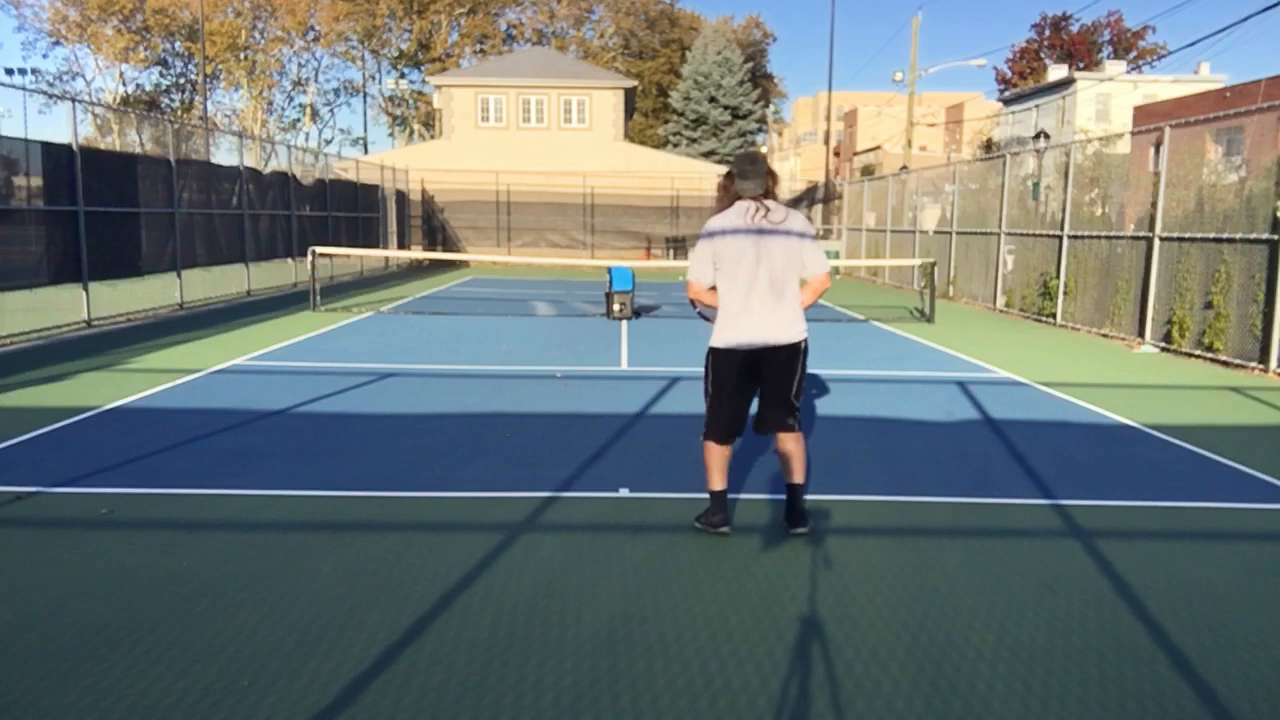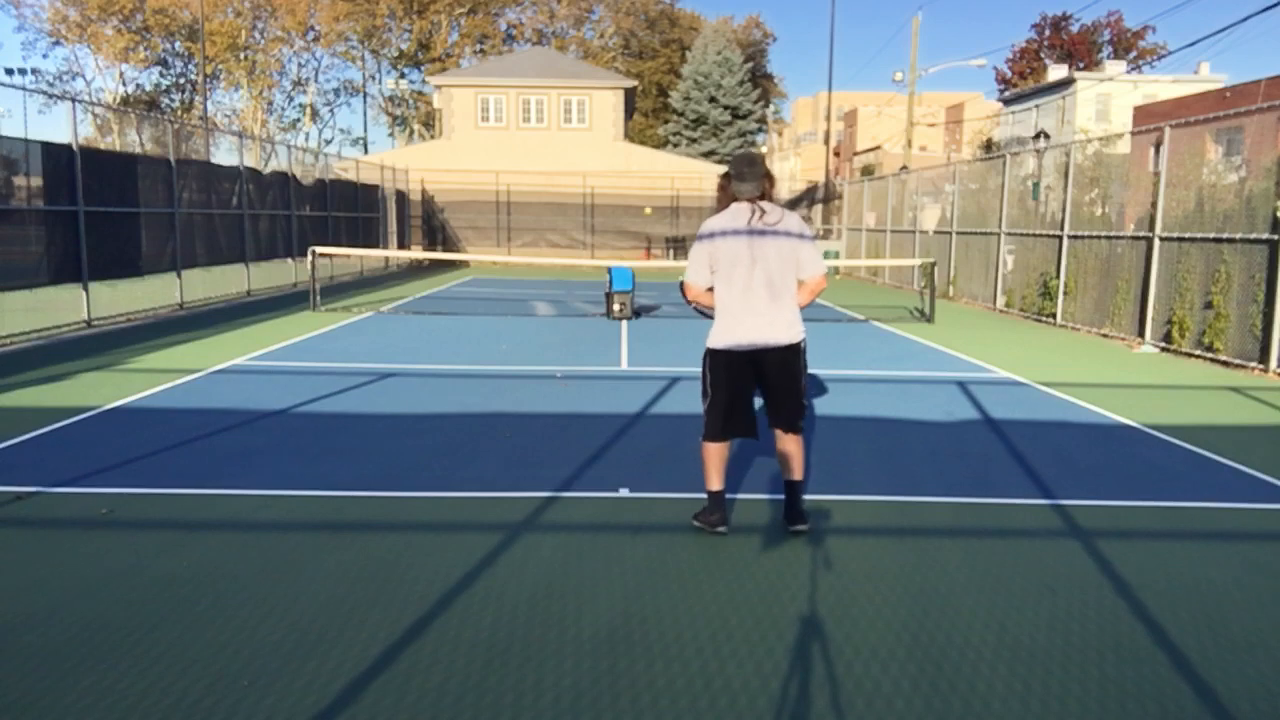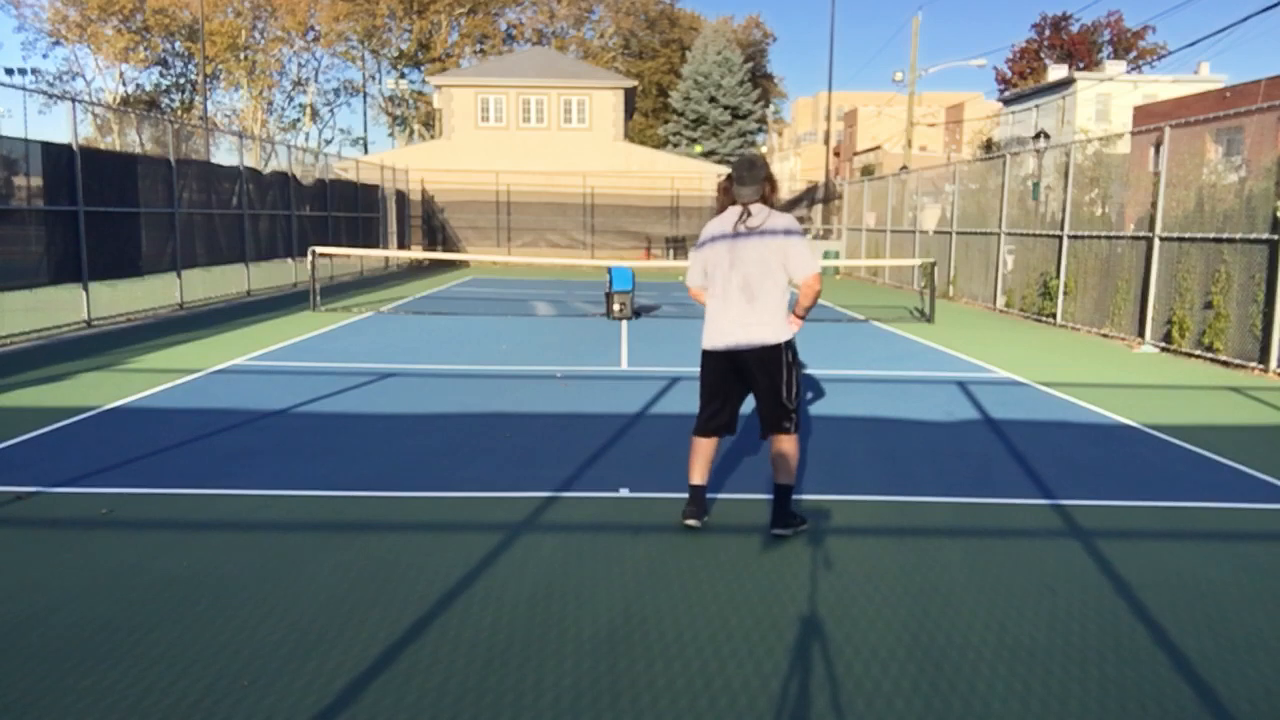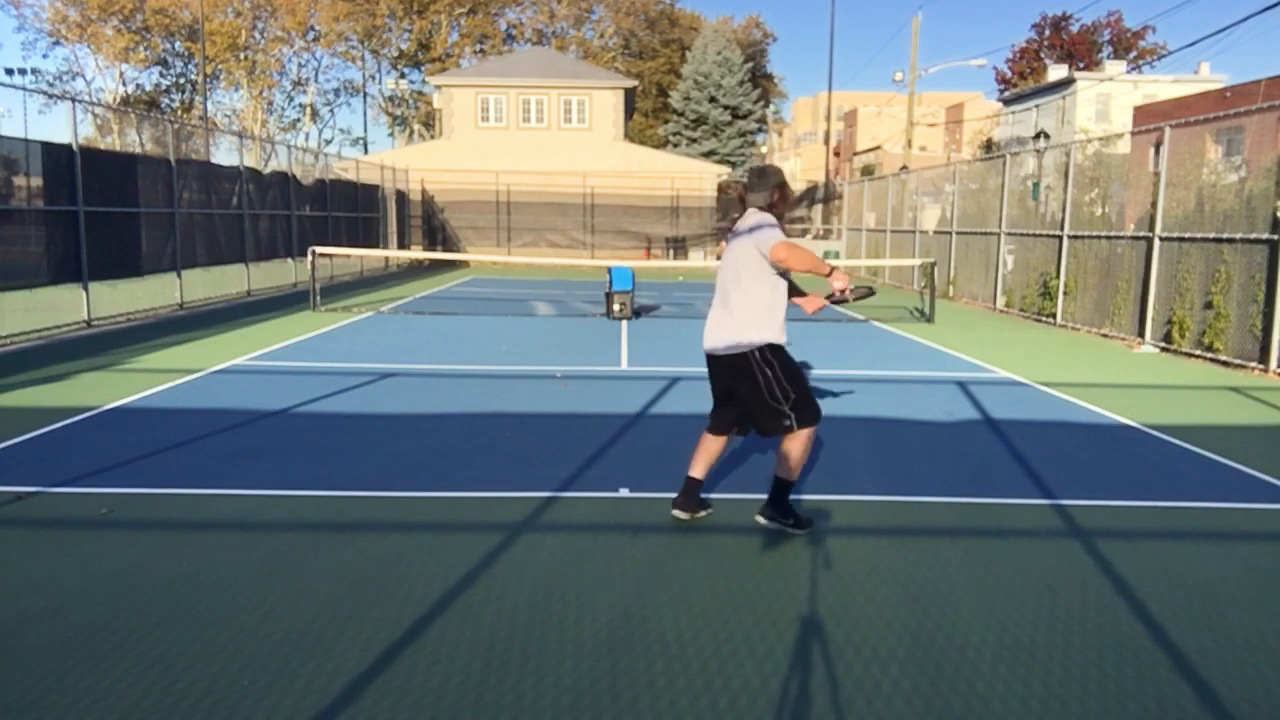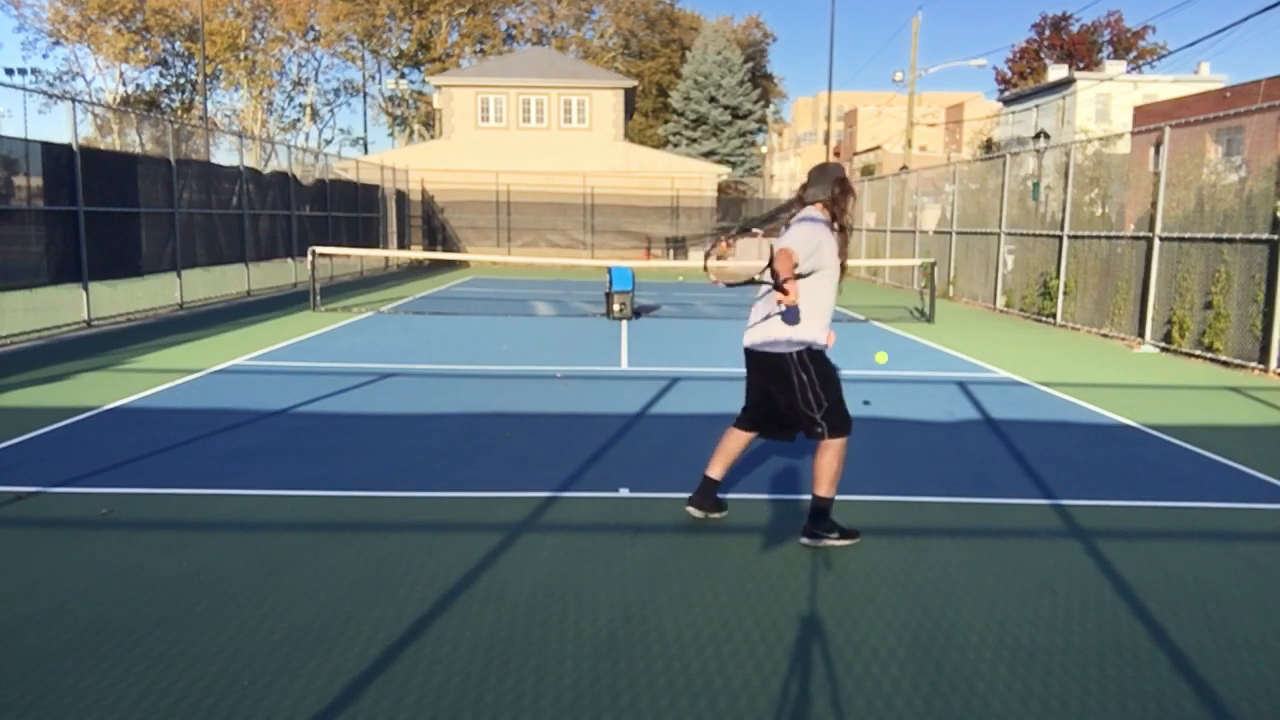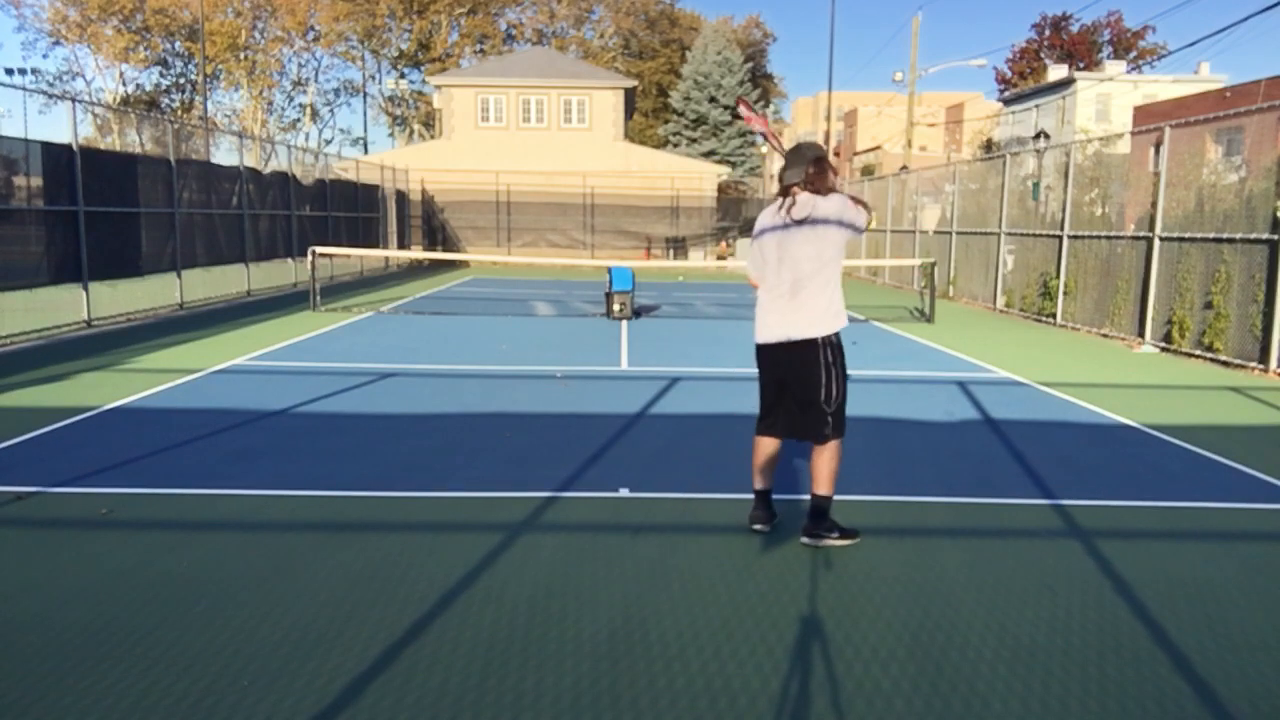
dt=0.4s
person 1, frame 1
left shoulder: (717, 225)
right shoulder: (796, 222)
left elbow: (696, 288)
right elbow: (821, 280)
left hip: (731, 342)
right hip: (787, 340)
left knee: (718, 428)
right knee: (788, 424)
left ankle: (717, 510)
right ankle: (796, 510)
person 1, frame 2
left shoulder: (713, 227)
right shoulder: (793, 223)
left elbow: (694, 291)
right elbow: (817, 282)
left hip: (729, 344)
right hip: (784, 341)
left knee: (716, 428)
right knee: (789, 426)
left ankle: (716, 508)
right ankle: (795, 507)
person 1, frame 3
left shoulder: (711, 230)
right shoulder: (784, 224)
left elbow: (696, 289)
right elbow: (812, 283)
right wrist: (797, 314)
left hip: (719, 343)
right hip: (770, 342)
left knee: (708, 425)
right knee: (784, 427)
left ankle: (695, 504)
right ankle: (782, 513)
person 1, frame 4
left shoulder: (742, 228)
right shoulder: (761, 223)
right elbow: (783, 253)
left wrist: (802, 297)
right wrist: (830, 272)
left hip: (720, 343)
right hip: (752, 346)
left knee: (721, 422)
right knee: (803, 419)
left ankle: (687, 497)
right ankle: (776, 505)
person 1, frame 5
left shoulder: (818, 228)
right shoulder: (814, 225)
right elbow: (785, 257)
left wrist: (820, 326)
right wrist: (787, 284)
left hip: (762, 343)
right hip: (791, 348)
left knee: (750, 420)
right knee: (835, 430)
left ankle: (704, 495)
right ankle: (818, 523)
person 1, frame 6
left shoulder: (766, 218)
right shoulder: (833, 207)
right elbow: (863, 213)
left hip: (770, 335)
right hip: (815, 335)
left knee: (769, 424)
right knee: (827, 429)
left ankle: (762, 508)
right ankle: (818, 522)
